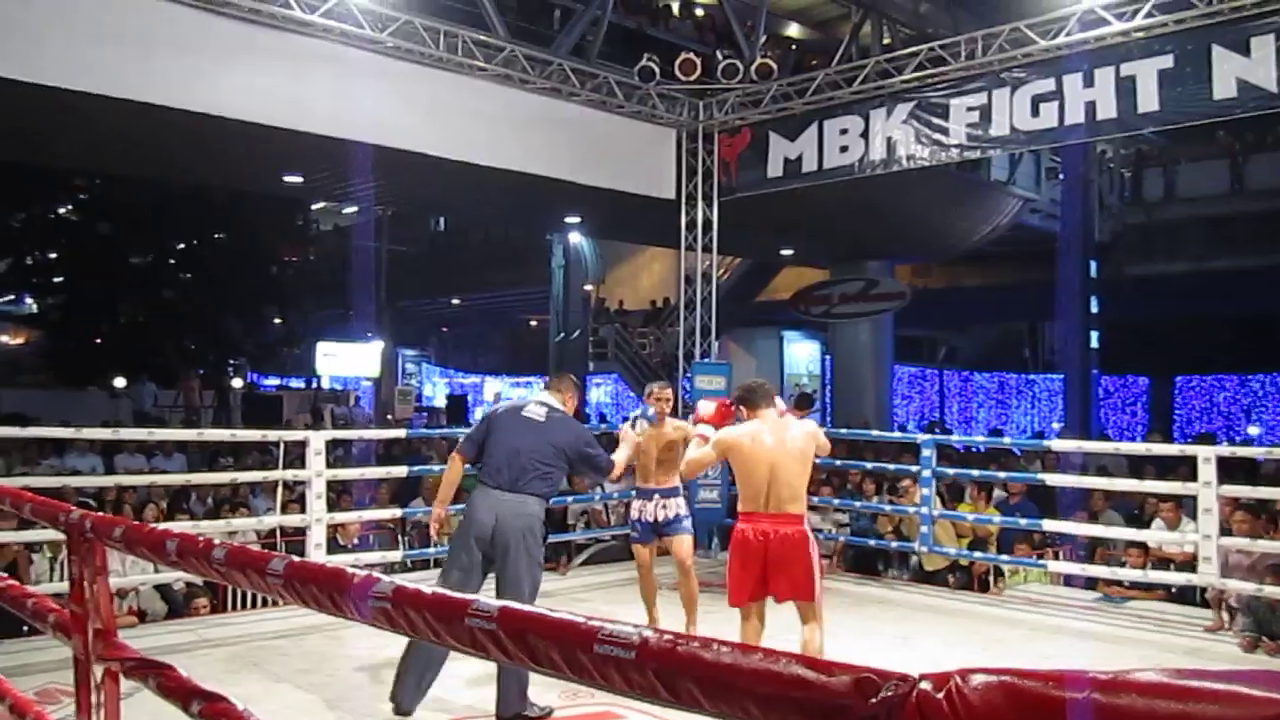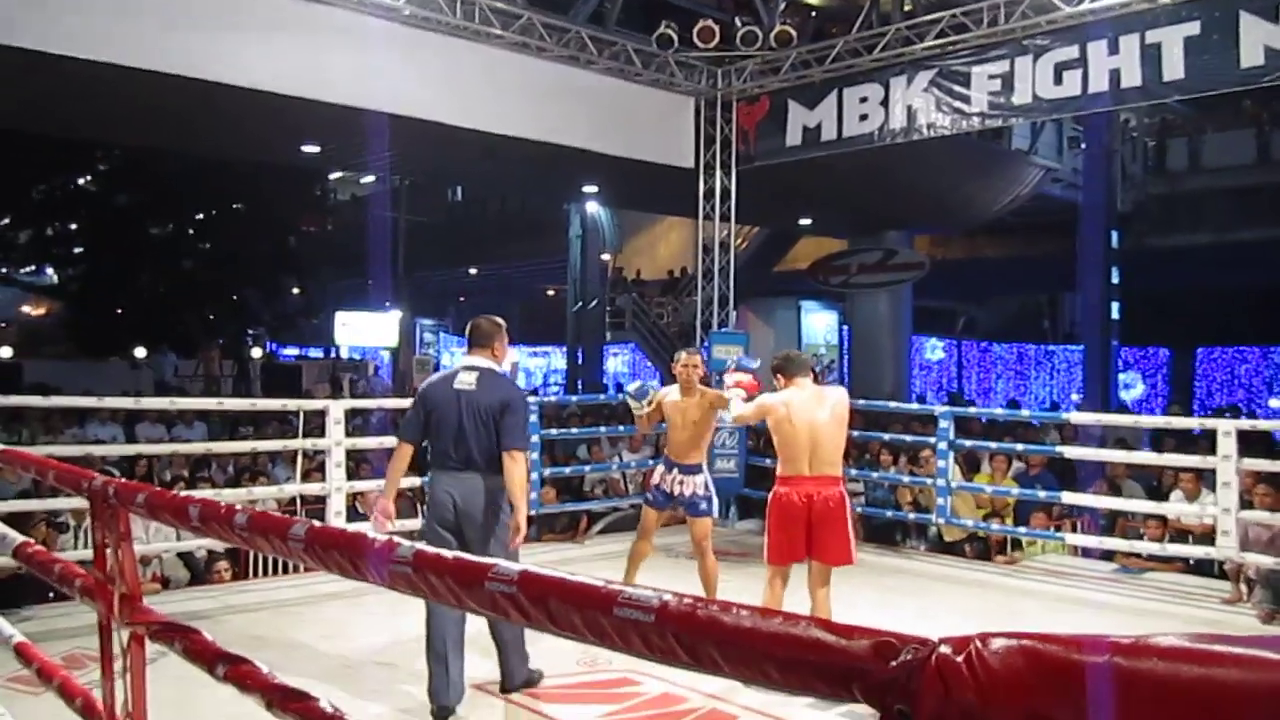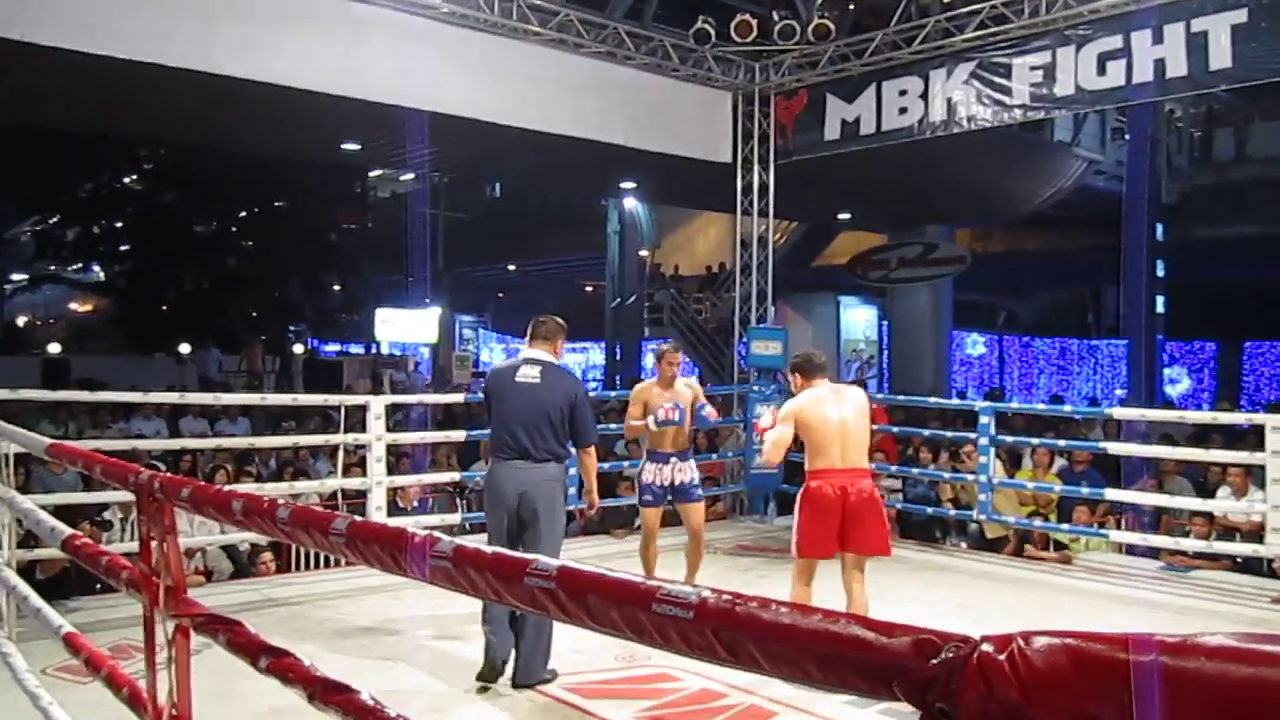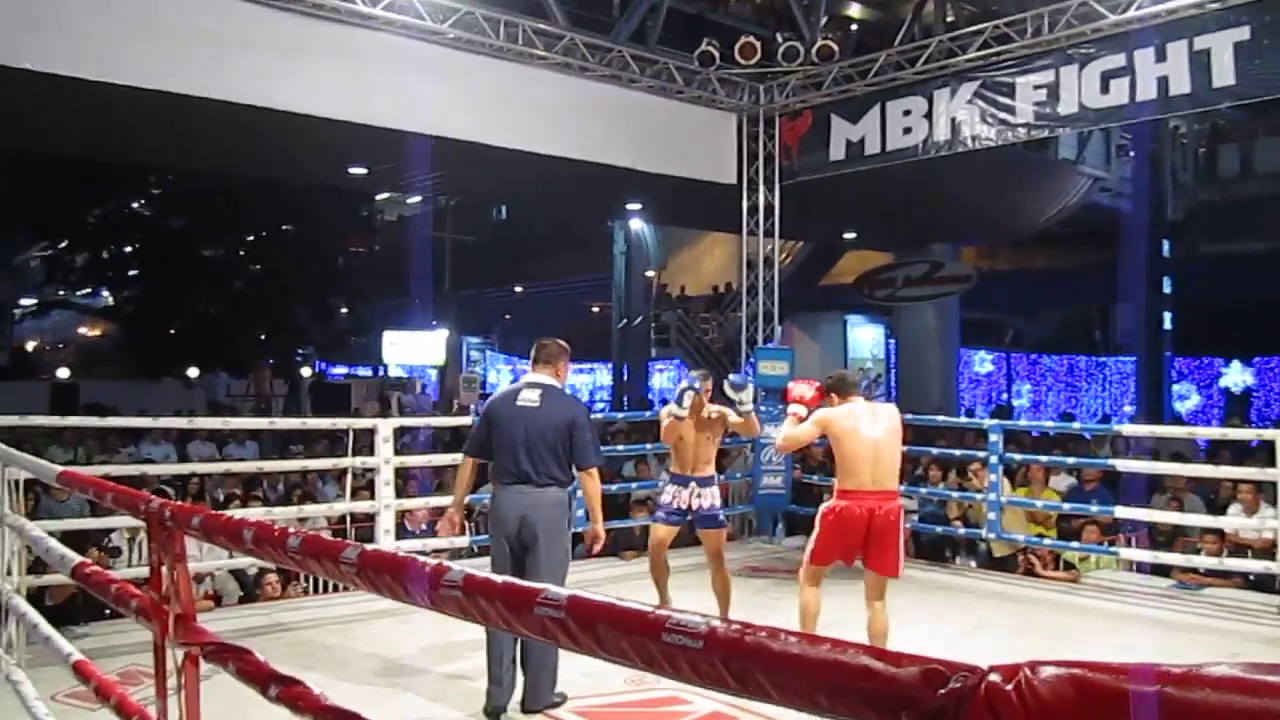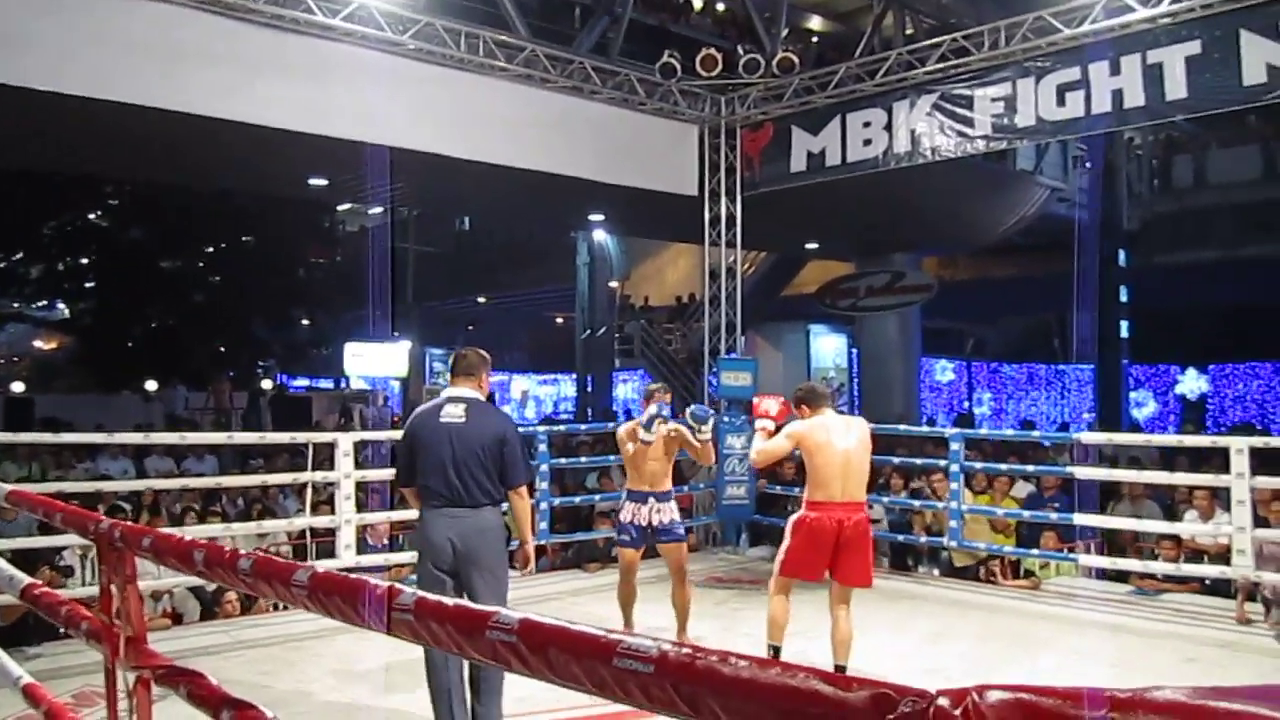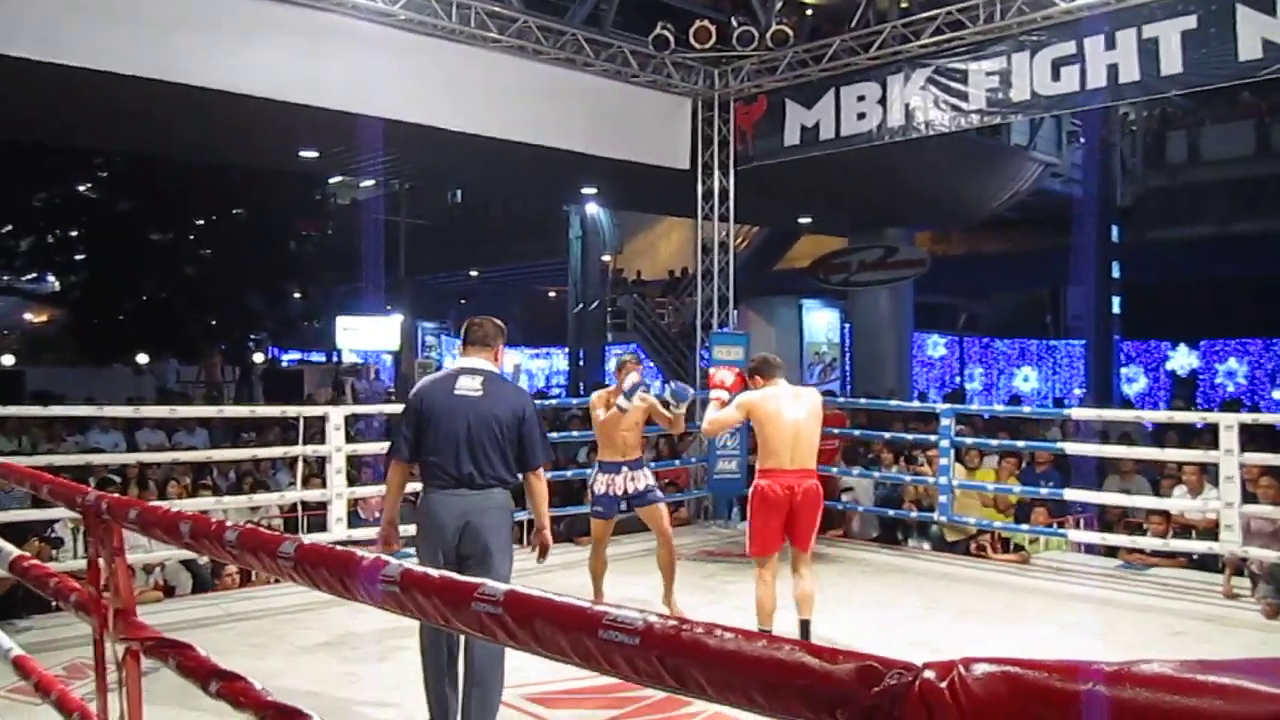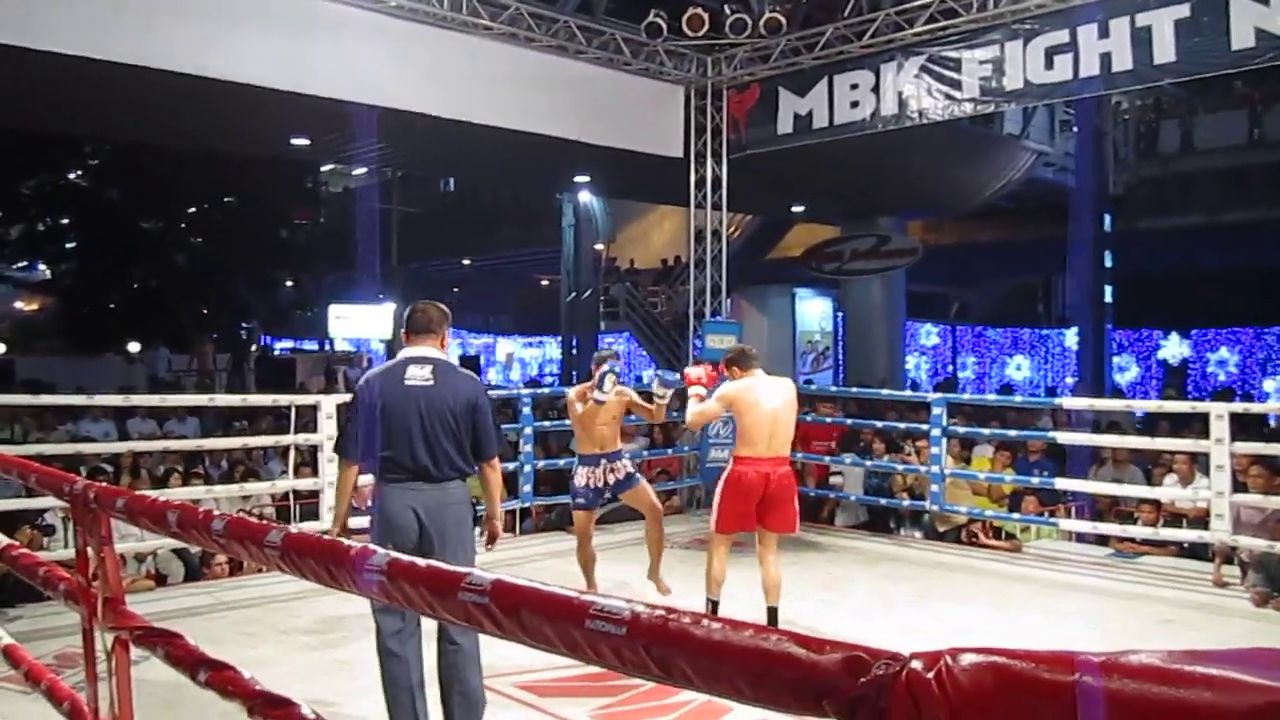
dt=0.7s
person 1, frame 1
left shoulder: (501, 412)
right shoulder: (573, 432)
left elbow: (459, 457)
right elbow: (610, 470)
left wrist: (441, 504)
right wrist: (628, 445)
left hip: (481, 506)
right hip: (523, 516)
person 1, frame 2
left shoulder: (433, 386)
right shoulder: (507, 391)
left elbow: (405, 446)
right elbow: (513, 456)
left wrist: (387, 495)
right wrist: (520, 509)
left hip: (442, 489)
right hip: (485, 493)
right ankle: (515, 673)
person 1, frame 3
left shoulder: (495, 377)
right shoulder: (569, 384)
right elbow: (585, 448)
right wrist: (591, 489)
left hip: (502, 476)
right hip: (545, 480)
left ankle: (495, 657)
right ankle: (530, 668)
person 1, frame 4
left shoulder: (498, 402)
right shoulder: (571, 407)
left elbow: (471, 460)
right elbow: (587, 471)
left wrist: (456, 506)
right wrist: (596, 520)
left hip: (505, 502)
right hip: (548, 505)
person 1, frame 5
left shoulder: (419, 419)
right shoulder: (498, 422)
left elbow: (407, 487)
right elbow: (517, 491)
right wrist: (526, 541)
left hip: (434, 527)
right hip: (483, 527)
person 1, frame 6
left shoulder: (425, 391)
right shoulder: (515, 398)
left elbow: (401, 463)
right elbow: (534, 473)
left wrist: (389, 519)
right wrist: (542, 525)
left hip: (438, 508)
right hip: (490, 510)
left knee: (437, 621)
person 1, frame 7
left shoulder: (374, 383)
right shoulder: (467, 384)
left elbow: (351, 461)
right elbow: (489, 462)
left wrist: (339, 521)
right wrist: (494, 512)
left hip: (393, 503)
right hip: (449, 502)
left knee: (397, 626)
right knee: (458, 622)
person 2, frame 1
left shoulder: (732, 436)
right shoulder: (807, 430)
left elbow: (688, 469)
right elbow: (825, 449)
left wrist: (701, 430)
left hip: (749, 531)
right hip: (792, 532)
left knee: (751, 621)
right knee: (811, 619)
person 2, frame 2
left shoulder: (771, 402)
right shoulder: (840, 396)
left elbow: (738, 415)
left wrist: (737, 391)
left hip: (789, 494)
right hip: (830, 494)
left knee: (777, 580)
right knee: (820, 586)
person 2, frame 3
left shoulder: (795, 406)
right shoulder: (858, 394)
left elbow: (772, 457)
left wrist: (769, 432)
left hip: (821, 488)
right hip: (862, 486)
left knee: (803, 574)
right knee: (854, 576)
person 2, frame 4
left shoulder: (830, 416)
right shoulder: (891, 412)
left elbow: (783, 443)
left wrist: (796, 410)
left hip: (848, 505)
right hip: (888, 506)
left knee: (810, 577)
right knee: (876, 597)
person 2, frame 5
left shoulder: (802, 429)
right shoulder: (862, 426)
left elbow: (757, 459)
left wrist: (763, 426)
left hip: (817, 517)
right hip: (855, 518)
left knee: (779, 587)
right knee: (841, 605)
left ankle: (773, 660)
right ankle: (840, 675)
person 2, frame 6
left shoulder: (753, 399)
right shoulder: (814, 396)
left elbow: (709, 427)
left wrist: (718, 395)
left hip: (771, 486)
right hip: (807, 485)
left knee: (765, 571)
right knee: (801, 566)
right ankle: (805, 636)
person 2, frame 7
left shoulder: (732, 391)
right shoulder: (788, 386)
left elbow: (694, 419)
left wrist: (697, 390)
left hip: (744, 471)
right hip: (780, 472)
left knee: (720, 545)
right knee: (768, 552)
left ankle: (710, 617)
right ankle: (772, 624)
person 3, frame 1
left shoulder: (681, 428)
right shoulder: (634, 427)
right wrist: (634, 432)
left hip: (673, 500)
right hip: (643, 501)
left knee: (685, 564)
right knee: (644, 568)
left ankle: (691, 627)
right ankle: (653, 619)
person 3, frame 2
left shoulder: (710, 397)
right shoulder: (664, 395)
right elbow: (644, 428)
right wrist: (638, 408)
left hip: (695, 476)
right hip: (666, 470)
left knee: (702, 546)
right knee: (643, 533)
right ankle: (627, 583)
person 3, frame 3
left shoulder: (691, 388)
right shoulder: (643, 390)
left elbow: (706, 423)
right elbow: (628, 430)
left wrist: (709, 418)
right wrist: (654, 422)
left hip: (684, 465)
right hip: (655, 464)
left knee: (697, 532)
right knee: (649, 533)
left ankle: (689, 585)
person 3, frame 4
left shoulder: (720, 413)
right shoulder: (669, 411)
left elbow: (752, 432)
right elbow: (666, 438)
left wrist: (745, 403)
right wrist: (680, 406)
left hip: (707, 489)
right hip: (676, 487)
left knee: (717, 558)
right knee: (656, 548)
left ankle: (724, 619)
right ankle: (663, 601)
person 3, frame 5
left shoulder: (677, 431)
right shoulder: (627, 430)
left elbow: (707, 460)
right elbow: (633, 462)
left wrist: (704, 432)
right wrist: (648, 431)
left hip: (665, 505)
right hip: (634, 504)
left knee: (679, 573)
right knee: (627, 573)
left ankle: (681, 633)
right ankle: (628, 625)
person 3, frame 6
left shoulder: (646, 400)
right shoulder: (600, 398)
left elbow: (675, 428)
right elbow: (605, 428)
left wrist: (678, 407)
right wrist: (625, 399)
left hip: (638, 472)
right hip: (607, 475)
left knee: (665, 534)
right knee: (599, 543)
left ankle: (669, 597)
right ankle: (598, 597)
person 3, frame 7
left shoulder: (623, 394)
right shoulder: (576, 394)
left elbow: (655, 416)
right elbow: (583, 420)
left wrist: (662, 395)
right wrist: (601, 392)
left hip: (617, 463)
right hip: (587, 467)
left knee: (655, 510)
right knee: (583, 535)
left ankle: (655, 571)
right ankle: (591, 587)
